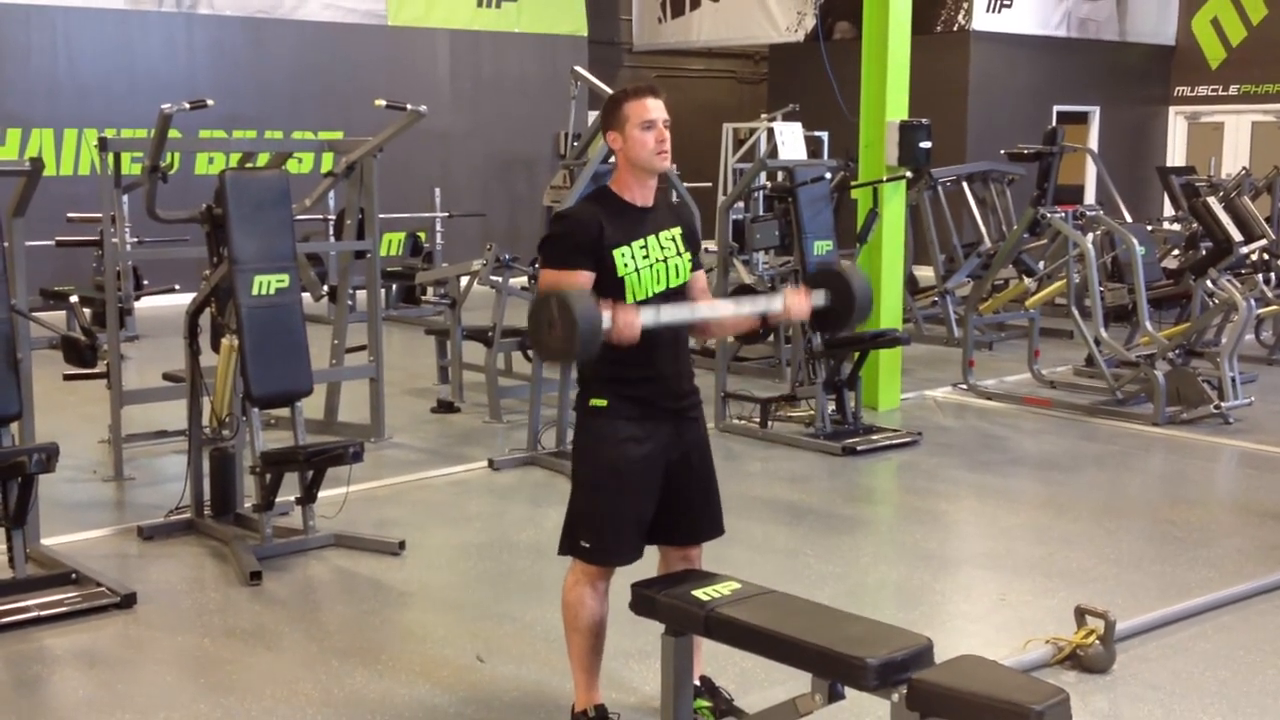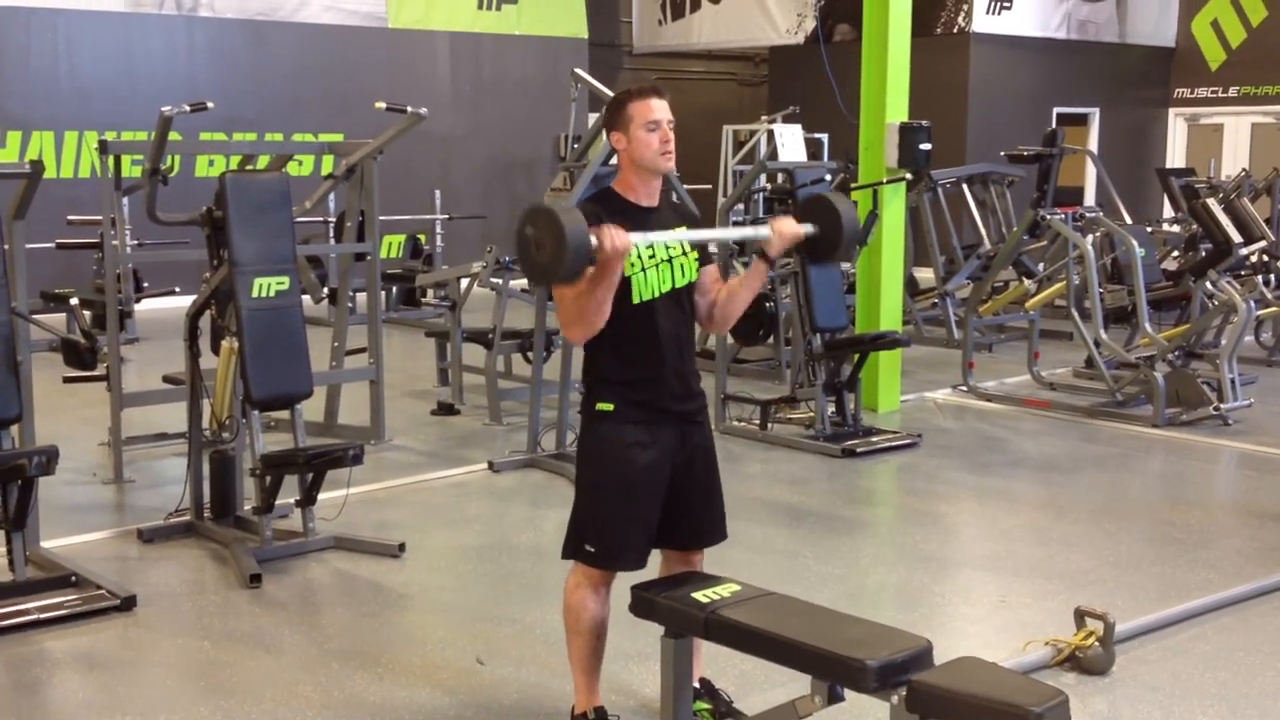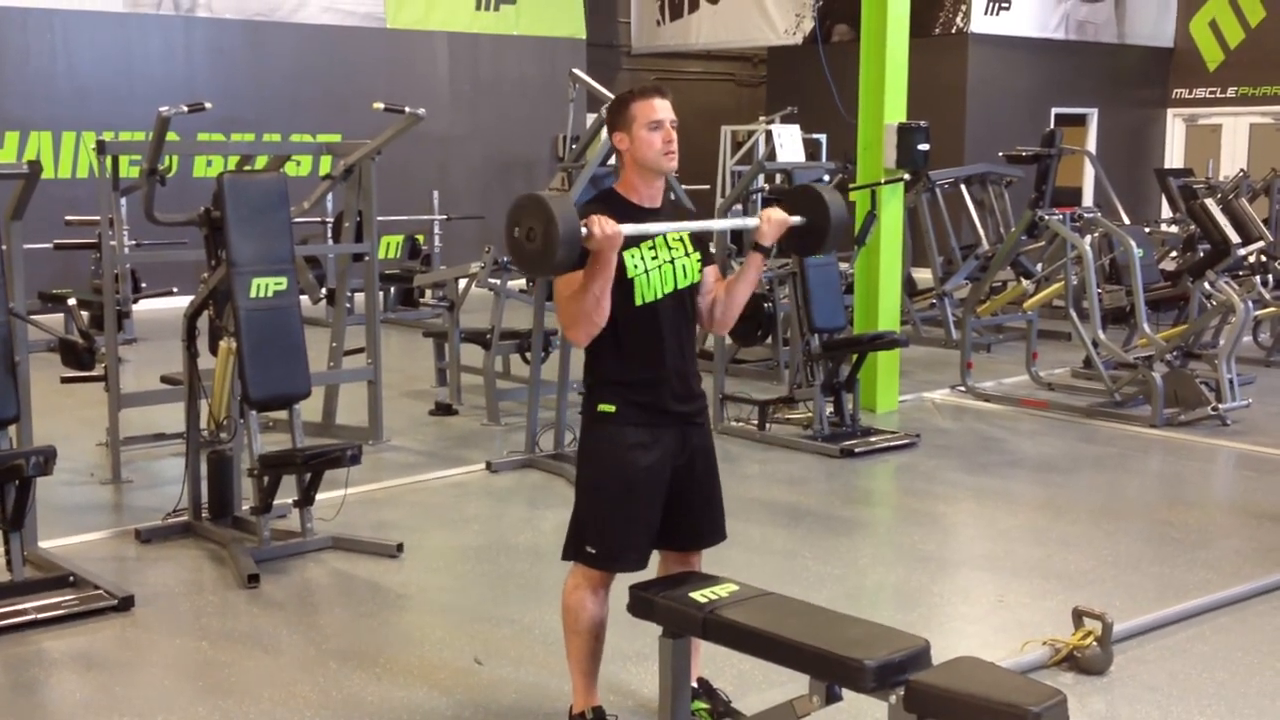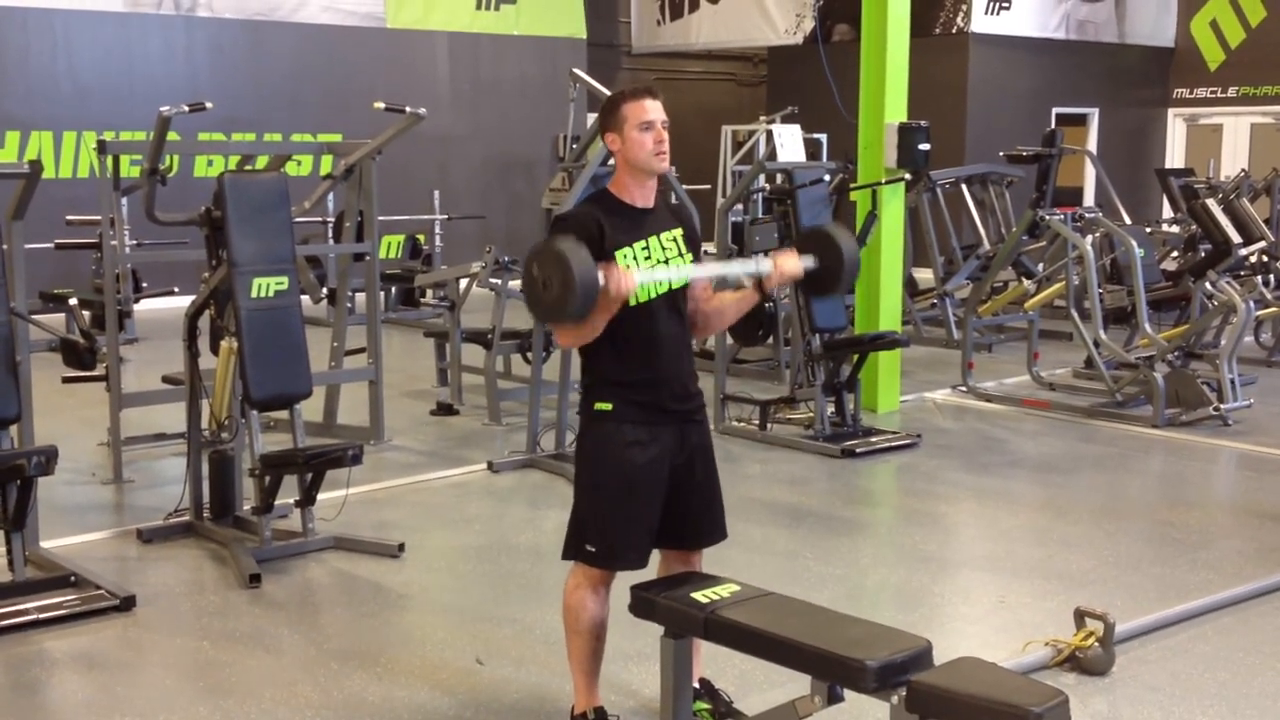
dt=0.2s
person 1, frame 1
left shoulder: (679, 219)
right shoulder: (582, 225)
left wrist: (765, 311)
right wrist: (606, 324)
left hip: (680, 409)
right hip: (615, 418)
left knee: (685, 549)
right knee: (594, 562)
person 1, frame 2
left shoulder: (683, 219)
right shoulder: (592, 222)
left elbow: (716, 318)
right elbow: (577, 329)
left wrist: (766, 257)
right wrist: (610, 264)
left hip: (686, 413)
right hip: (620, 420)
left knee: (687, 553)
right knee: (597, 565)
person 1, frame 3
left shoulder: (686, 219)
right shoulder: (592, 222)
left elbow: (716, 317)
right elbow: (578, 329)
left wrist: (759, 249)
right wrist: (605, 252)
left hip: (687, 413)
right hip: (621, 421)
left knee: (686, 553)
right knee: (597, 566)
person 1, frame 4
left shoulder: (678, 219)
right shoulder: (585, 227)
left elbow: (699, 317)
right elbow: (566, 331)
left wrist: (762, 284)
right wrist: (605, 295)
left hip: (684, 412)
right hip: (618, 420)
left knee: (685, 552)
right knee: (596, 565)
